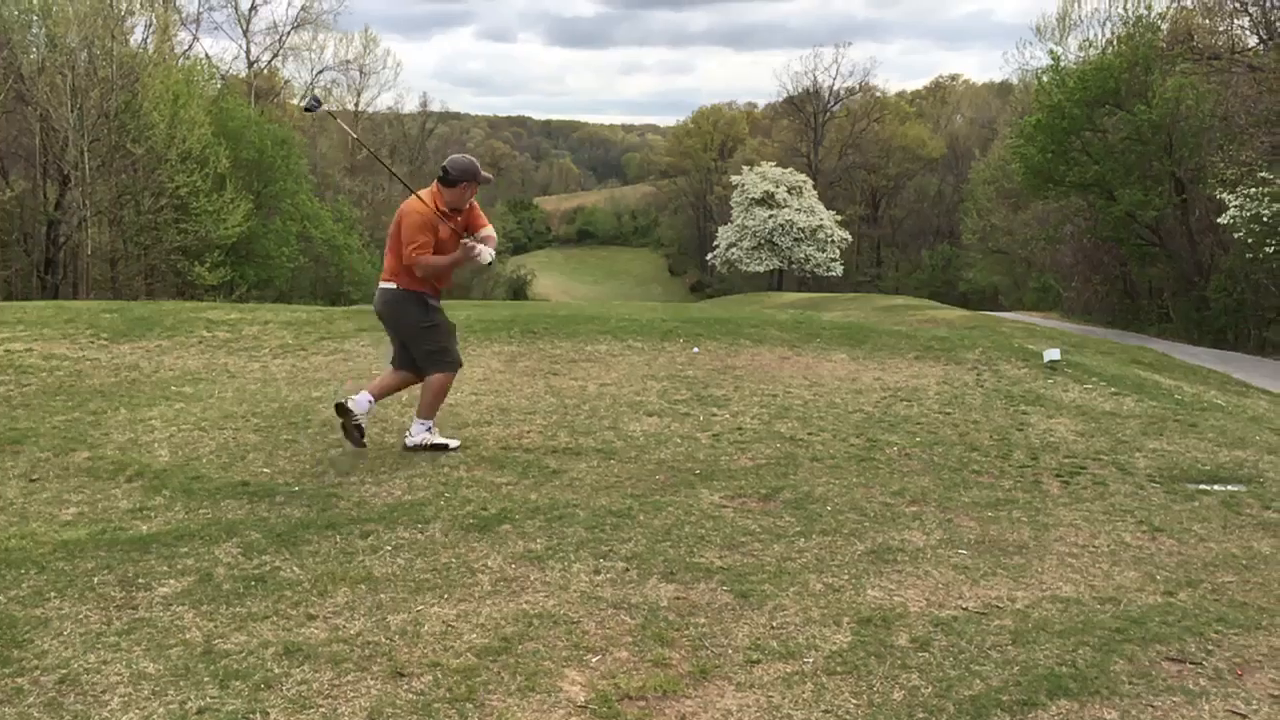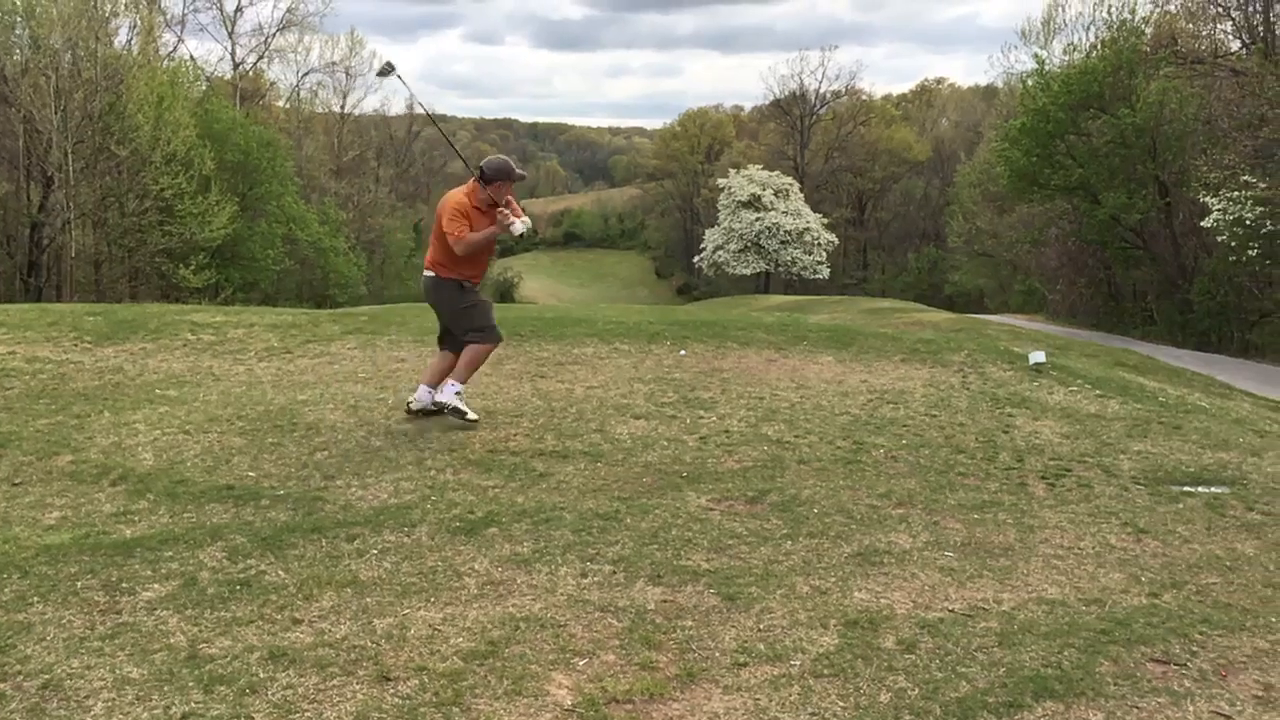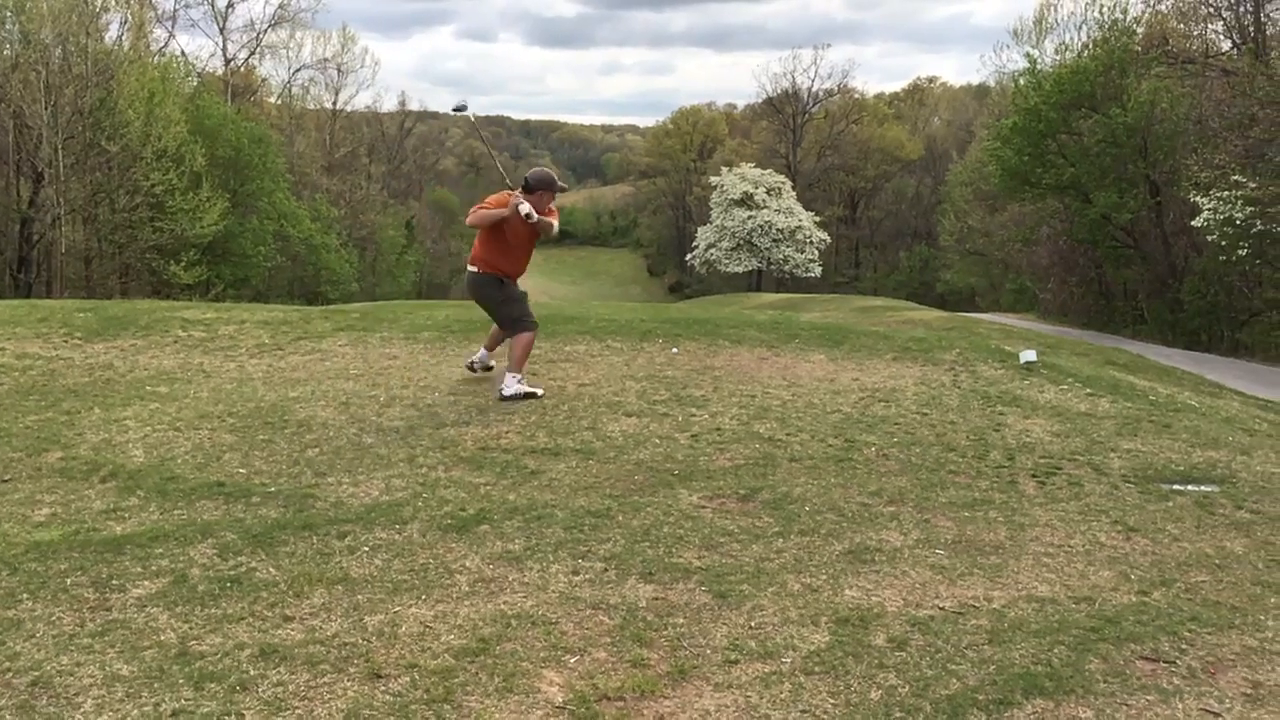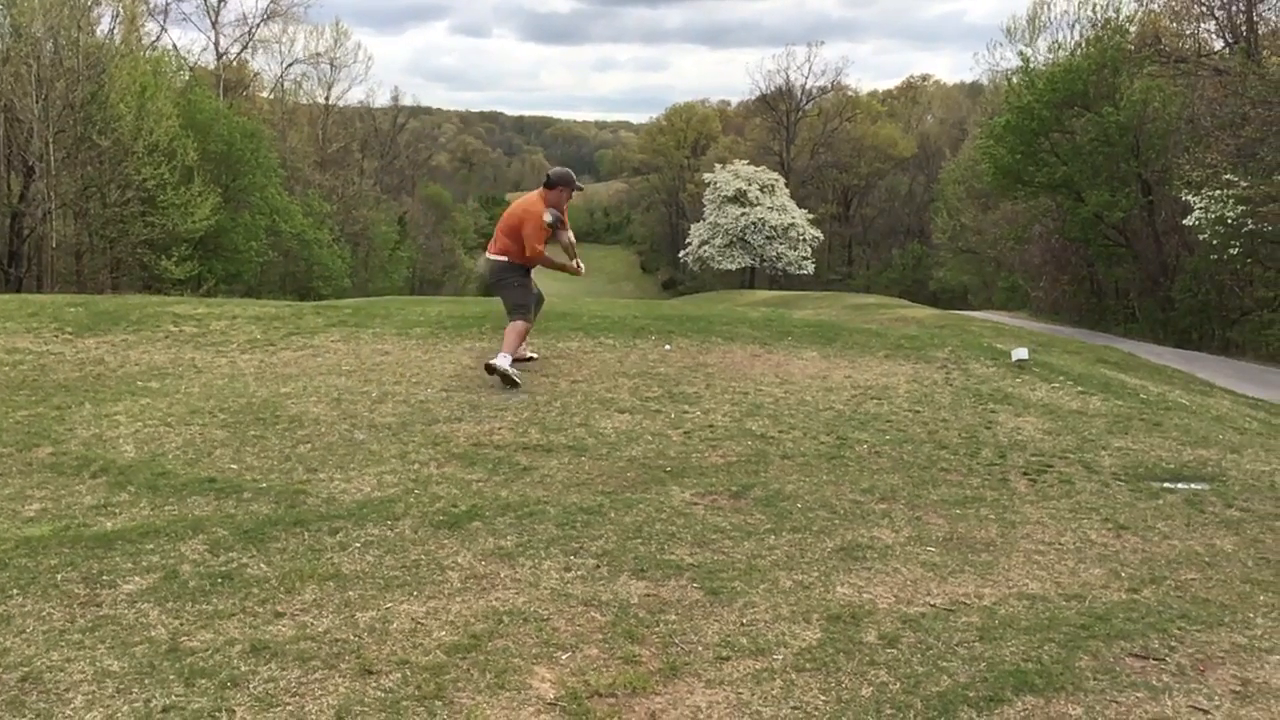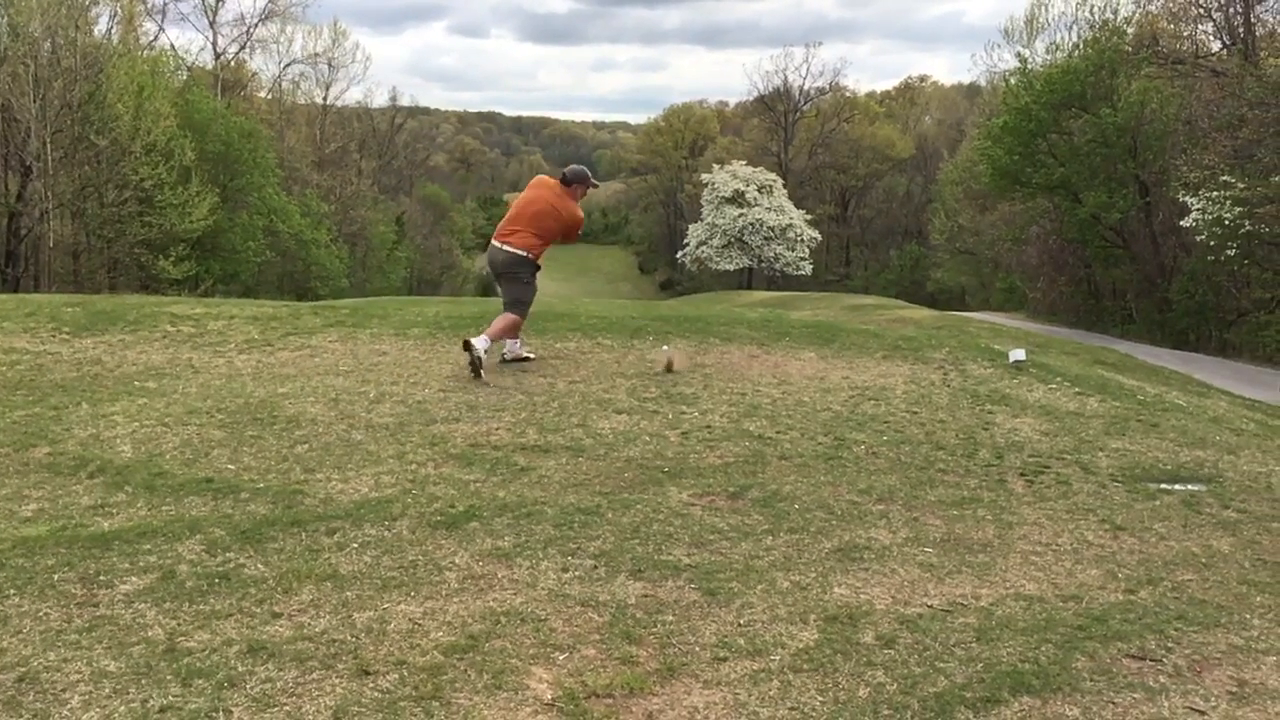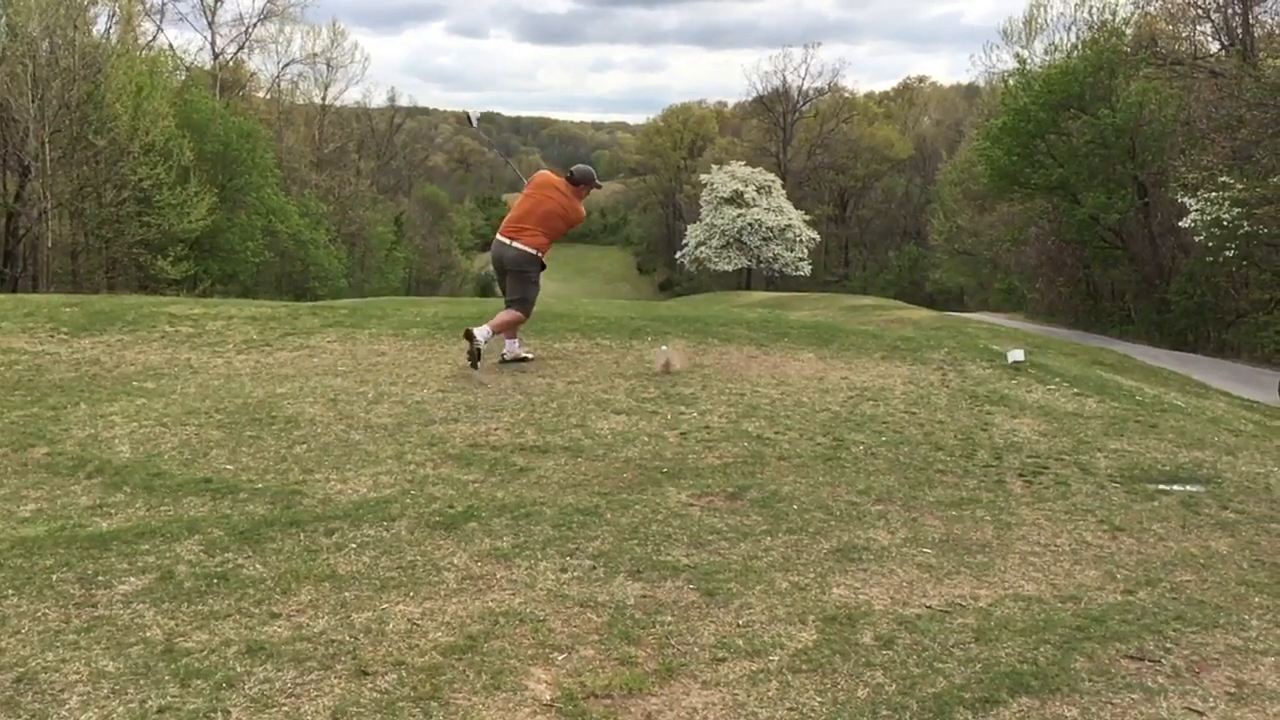
dt=0.3s
person 1, frame 1
left shoulder: (464, 205)
right shoulder: (420, 211)
left elbow: (487, 234)
right elbow: (421, 266)
left wrist: (483, 244)
right wrist: (459, 258)
left hip: (394, 297)
right hip: (408, 298)
left knee: (412, 367)
right knee: (445, 364)
left ankle: (357, 405)
right ankle: (421, 432)
person 1, frame 2
left shoulder: (501, 202)
right shoulder: (457, 202)
left elbow: (522, 223)
right elbow: (462, 246)
left wrist: (518, 224)
right wrist: (494, 227)
left hip: (458, 284)
right hip: (447, 284)
left knee: (455, 344)
right knee: (486, 337)
left ankle: (423, 398)
right ankle: (450, 391)
person 1, frame 3
left shoulder: (545, 210)
right shoulder: (500, 201)
left elbow: (550, 229)
right elbow: (472, 221)
left wrist: (533, 216)
right wrist: (508, 213)
left hip: (500, 277)
right hip: (486, 278)
left knee: (512, 321)
right knee: (525, 327)
left ankle: (481, 357)
right ankle: (511, 385)
person 1, frame 4
left shoulder: (551, 205)
right shoulder: (536, 213)
left elbow: (564, 230)
right elbow: (535, 254)
left wrist: (570, 247)
right wrist: (567, 267)
left hip: (499, 262)
right hip: (508, 267)
left knee: (532, 301)
right knee: (522, 315)
left ankle: (516, 350)
right ankle: (502, 362)
person 1, frame 5
left shoulder: (539, 182)
right shoulder: (574, 215)
right elbow: (567, 239)
left hip: (495, 250)
right hip: (518, 259)
left knee: (518, 299)
right knee: (515, 311)
left ankle: (513, 348)
right ankle: (480, 344)
person 1, frame 6
left shoulder: (543, 177)
right shoulder: (577, 212)
left hip: (500, 245)
right hip: (525, 256)
left knee: (513, 301)
right knee: (520, 310)
left ankle: (512, 349)
right ankle: (481, 333)
